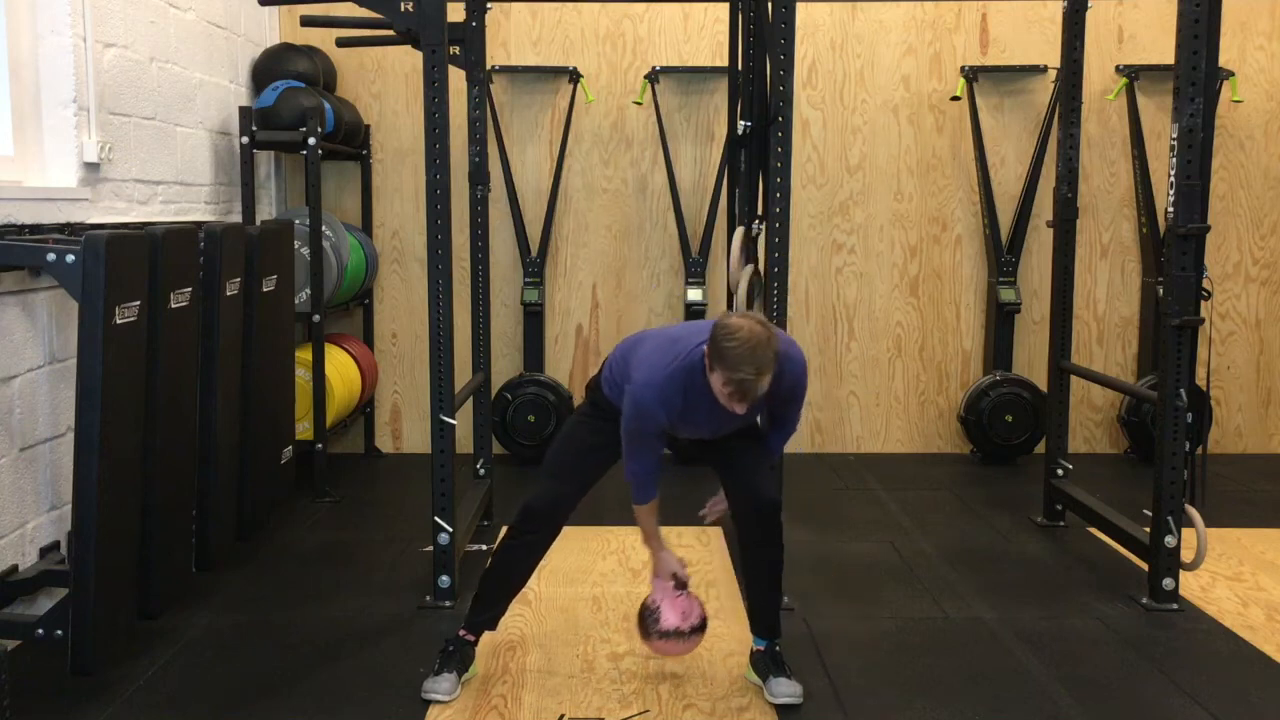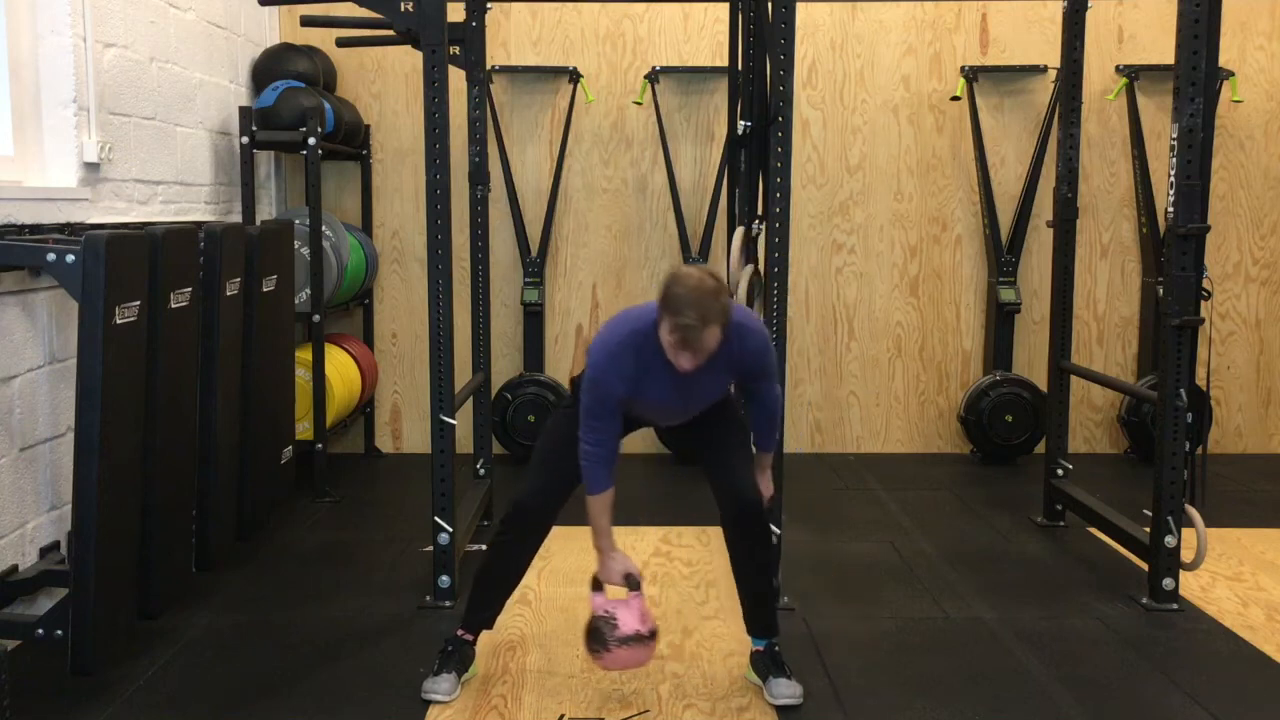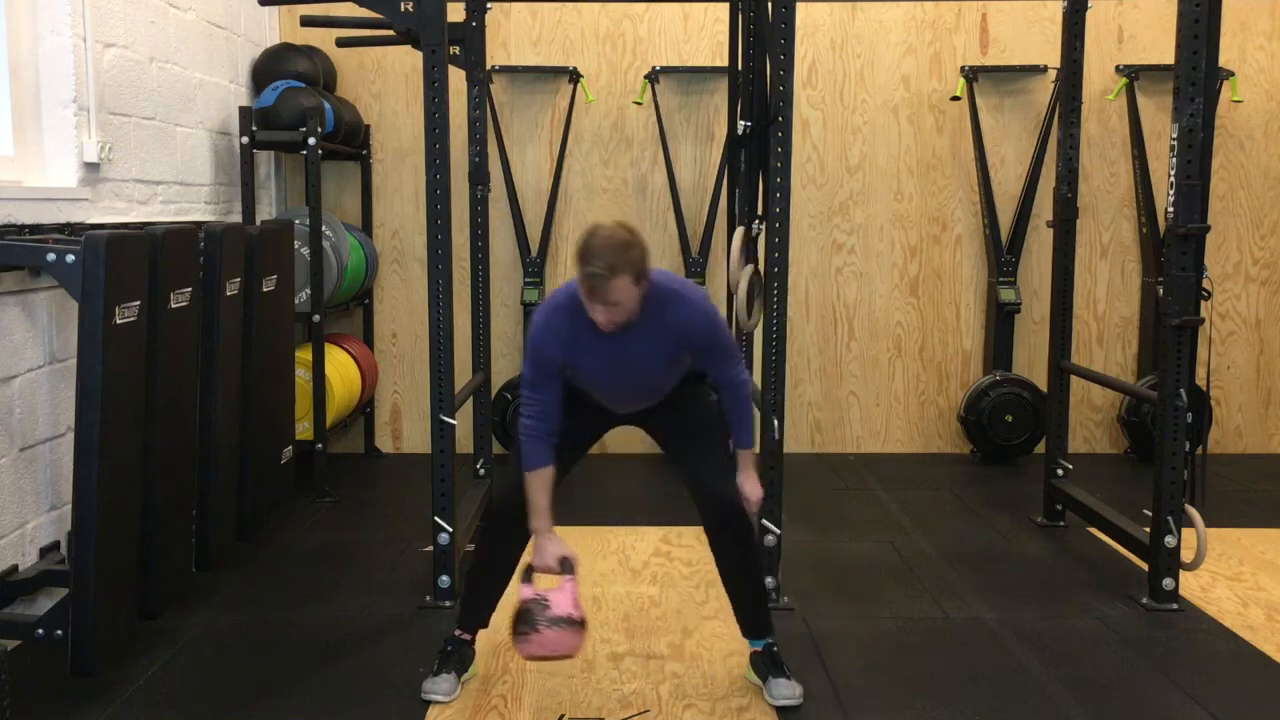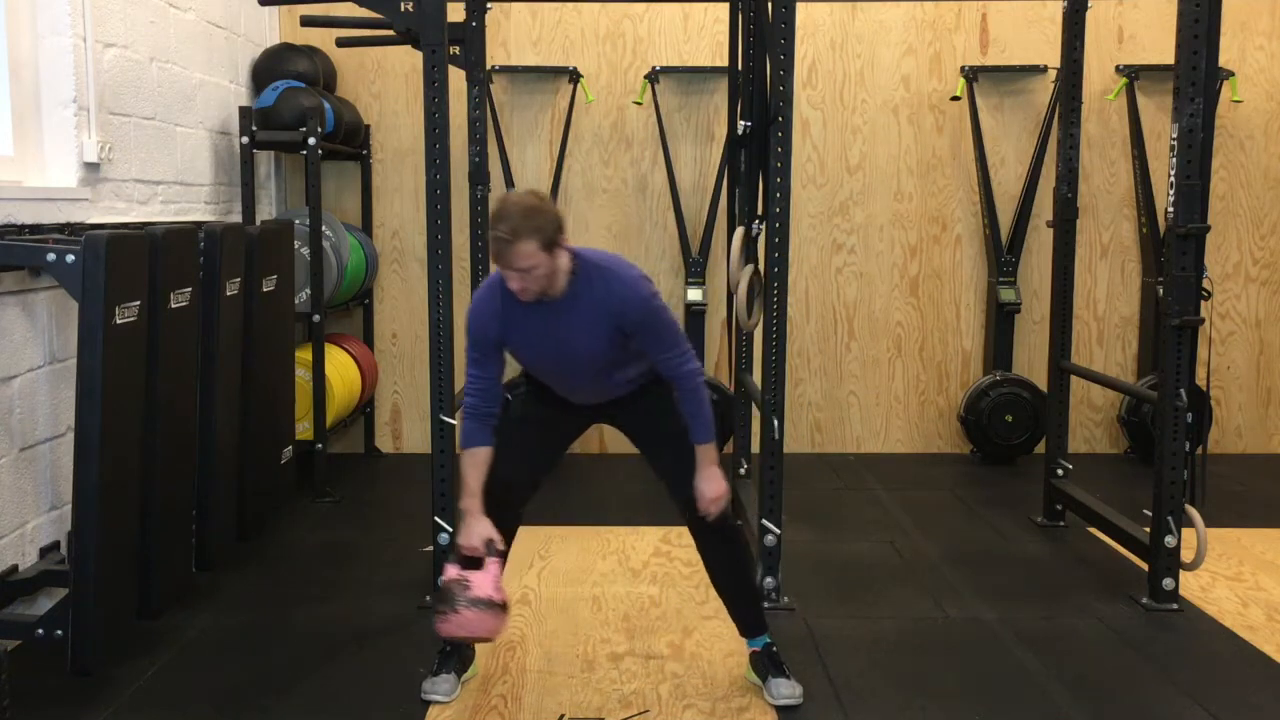
dt=0.2s
person 1, frame 1
left shoulder: (788, 365)
right shoulder: (657, 382)
left elbow: (781, 425)
right elbow: (641, 474)
left wrist: (738, 484)
right wrist: (658, 551)
right hip: (620, 400)
left knee: (761, 507)
right knee: (544, 509)
left ankle: (766, 650)
right ankle: (464, 642)
person 1, frame 2
left shoulder: (748, 335)
right shoulder: (615, 348)
left elbow: (765, 400)
right elbow: (595, 454)
left wrist: (762, 468)
right wrist: (607, 552)
right hip: (610, 397)
left knee: (745, 504)
right knee: (533, 505)
left ankle: (765, 649)
right ankle: (463, 641)
person 1, frame 3
left shoulder: (689, 307)
right shoulder: (553, 320)
left elbow: (734, 382)
right elbow: (536, 427)
left wrist: (745, 467)
right wrist: (543, 532)
left hip: (674, 398)
right hip: (581, 402)
left knee: (724, 504)
right knee: (512, 505)
left ankle: (763, 649)
right ankle: (462, 642)
person 1, frame 4
left shoulder: (622, 285)
right shoulder: (490, 303)
left elbow: (684, 372)
right elbow: (479, 406)
left wrist: (708, 465)
right wrist: (472, 510)
left hip: (642, 392)
right hip: (550, 397)
left knee: (706, 506)
right knee: (495, 501)
left ankle: (761, 648)
right ankle: (461, 643)
